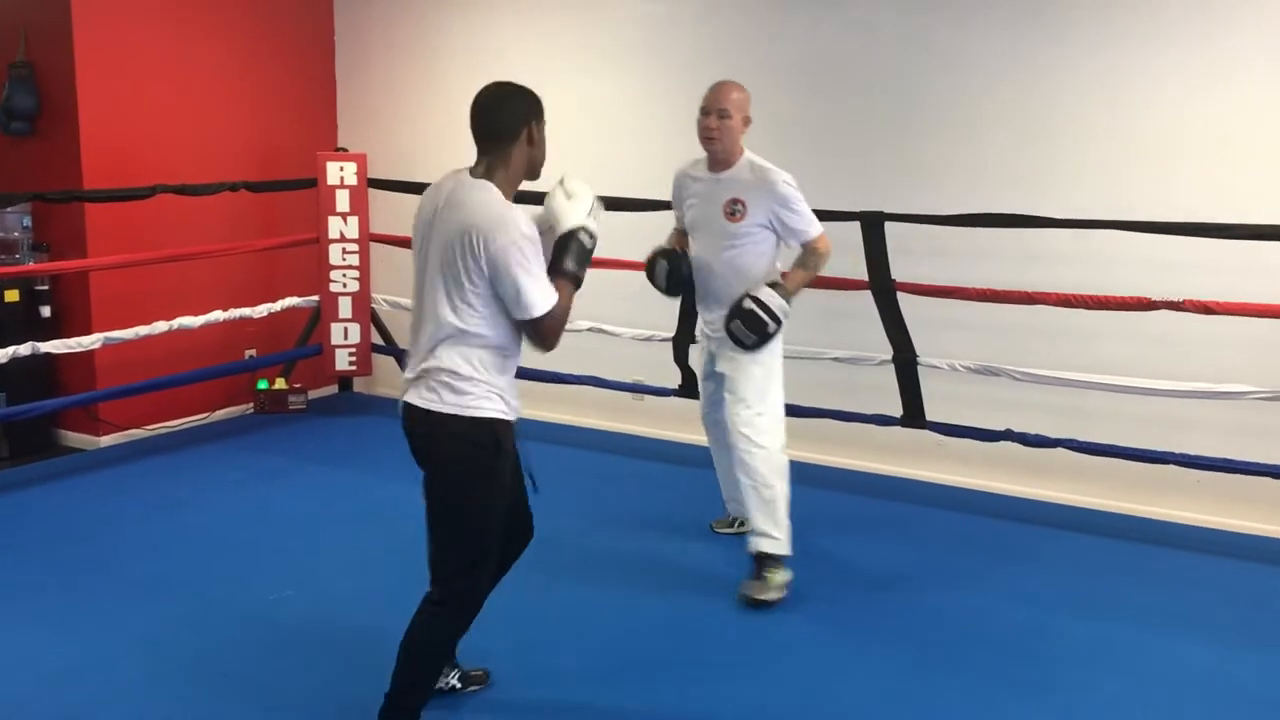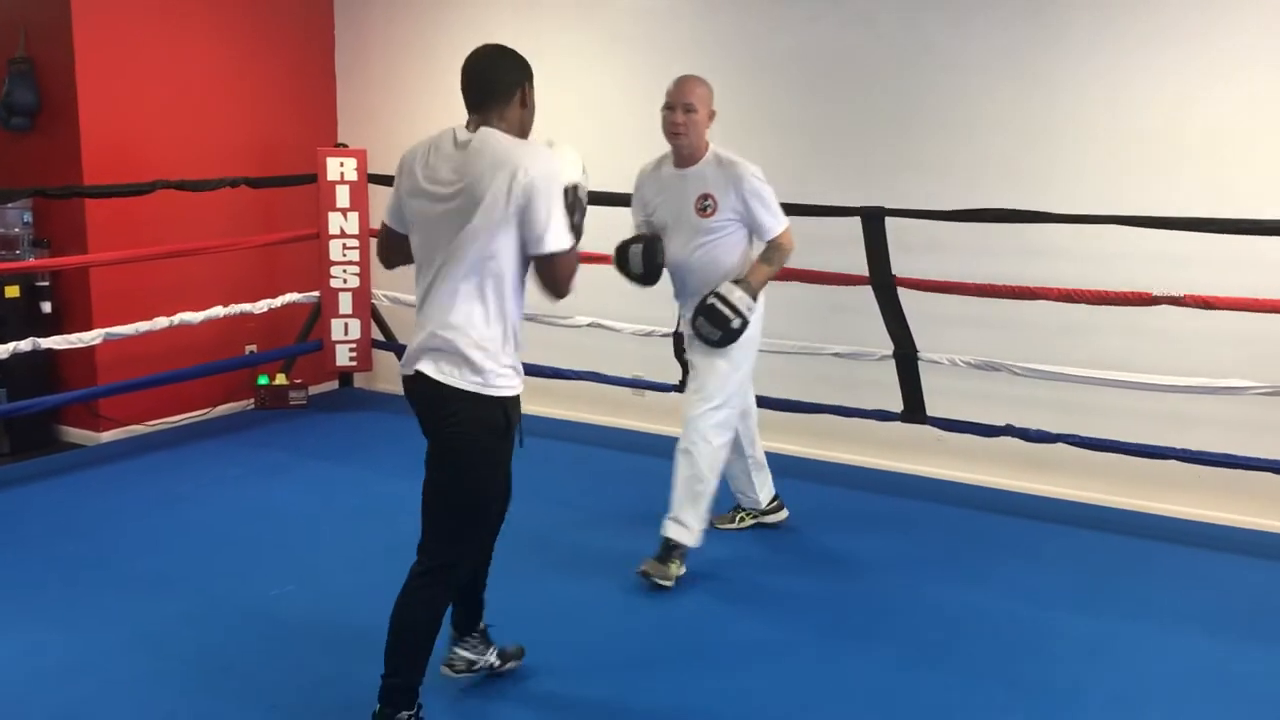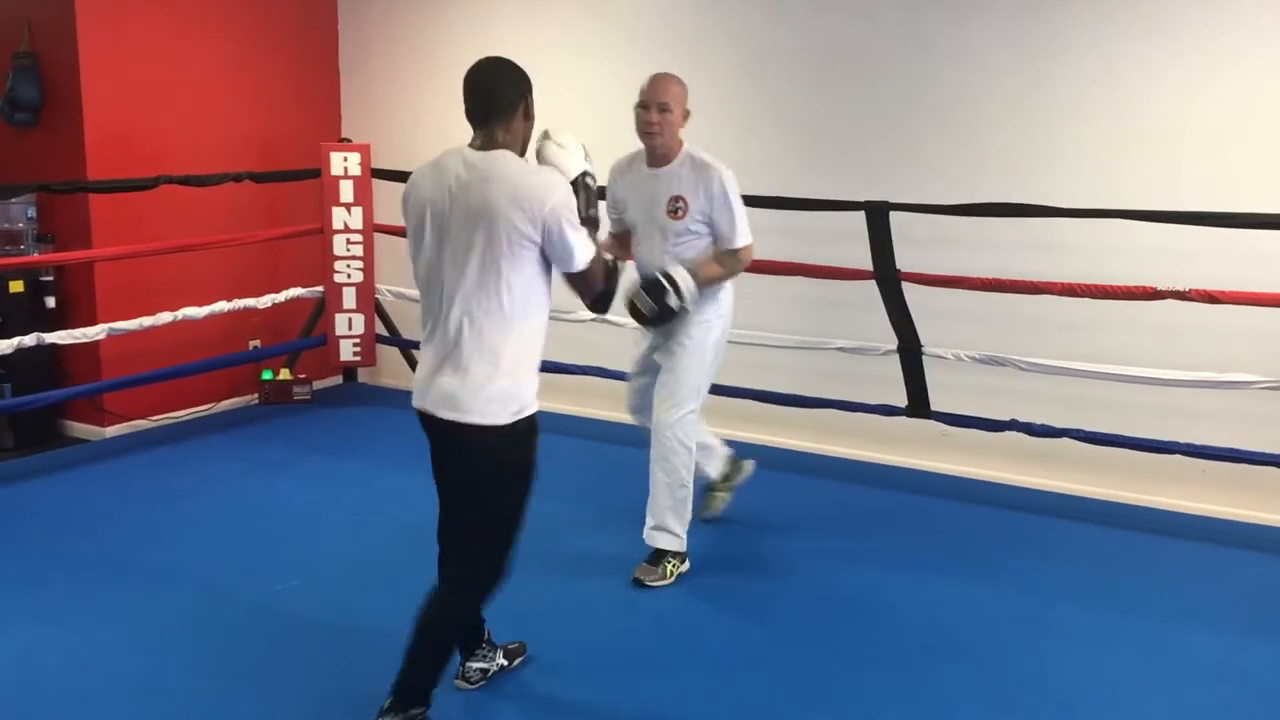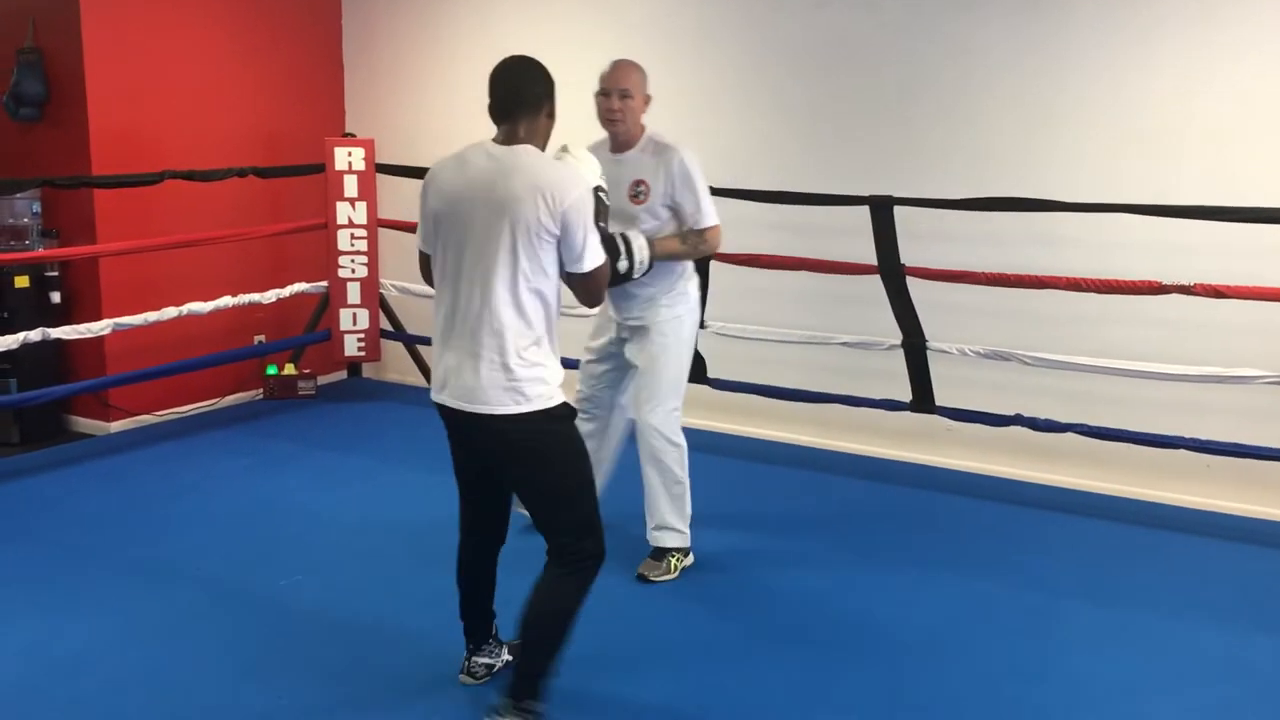
dt=0.2s
person 1, frame 1
left shoulder: (440, 196)
right shoulder: (505, 226)
right elbow: (545, 332)
right wrist: (573, 249)
left hip: (434, 402)
right hip: (464, 418)
left knee: (513, 531)
right knee: (457, 581)
left ankle: (439, 664)
person 1, frame 2
left shoulder: (419, 157)
right shoulder: (526, 164)
left elbow: (389, 252)
right elbow: (558, 280)
right wrist: (567, 207)
left hip: (428, 370)
right hip: (477, 382)
left knee: (484, 508)
right knee: (446, 550)
left ankle: (470, 641)
person 1, frame 3
left shoulder: (424, 182)
right shoulder: (543, 189)
right elbow: (596, 288)
right wrist: (581, 200)
left hip: (438, 396)
right hip: (495, 409)
left knee: (468, 537)
right knee: (469, 568)
left ankle: (476, 652)
person 1, frame 4
left shoulder: (442, 175)
right shoulder: (561, 184)
right elbow: (592, 290)
right wrist: (596, 220)
left hip: (454, 390)
right hip: (523, 401)
left knee: (481, 520)
right knee: (579, 553)
left ankle: (482, 647)
person 2, frame 1
left shoulder: (769, 182)
right shoulder: (686, 178)
left elbow: (818, 249)
left wrist: (778, 294)
right wrist: (670, 257)
left hip: (754, 327)
right hip: (711, 324)
left knee: (752, 433)
right knee: (719, 425)
left ankle: (772, 557)
right ankle: (749, 509)
person 2, frame 2
left shoulder: (739, 176)
right shoulder: (650, 177)
left elbow: (781, 243)
right elbow: (647, 238)
left wrist: (744, 292)
right wrist: (637, 257)
left hip: (731, 319)
right hip: (694, 318)
left knee: (700, 423)
right knee: (731, 417)
left ankle: (677, 543)
right ankle: (763, 502)
person 2, frame 3
left shoulder: (710, 176)
right shoulder: (621, 173)
left elbow: (741, 256)
left wrist: (685, 279)
left hip: (699, 318)
right hip: (654, 315)
left knee: (670, 423)
right knee: (645, 408)
left ankle: (668, 546)
right ankle: (724, 468)
person 2, frame 4
left shoulder: (673, 160)
right shoulder: (590, 159)
left elbow: (709, 240)
left wrist: (644, 253)
left hip: (666, 310)
right hip: (617, 305)
left knee: (654, 422)
right knee: (590, 400)
left ankle: (671, 541)
